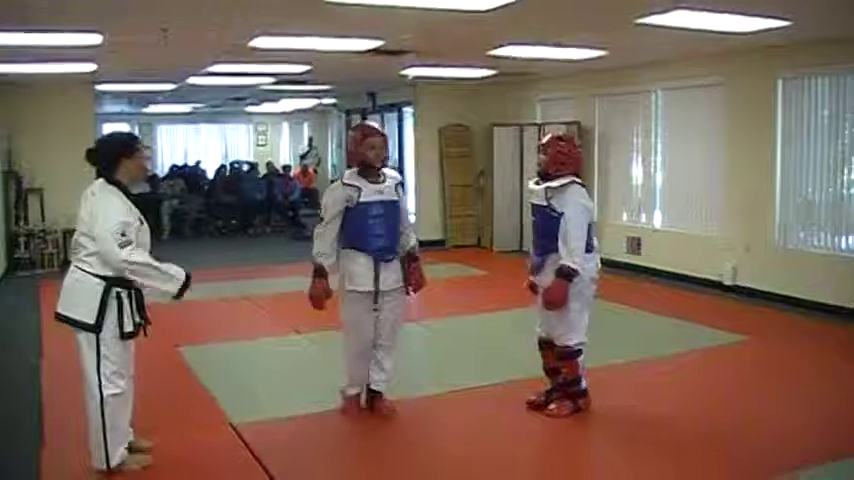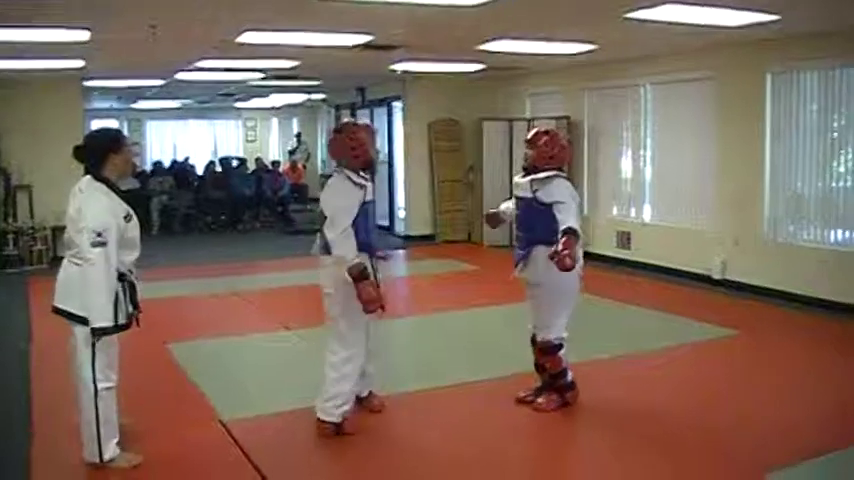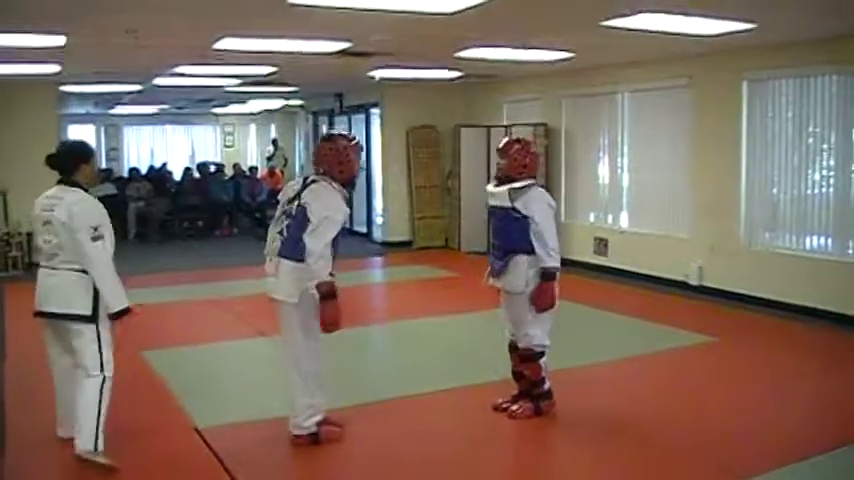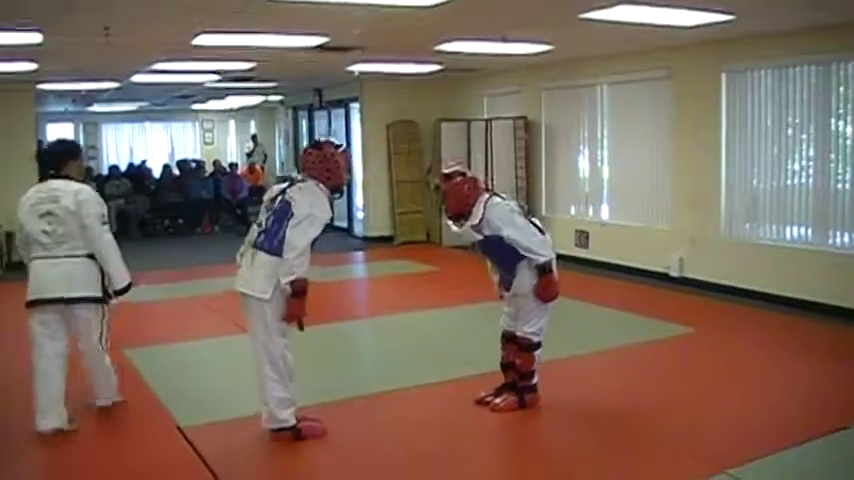
dt=0.4s
person 1, frame 1
left shoulder: (103, 193)
right shoulder: (109, 205)
right elbow: (127, 258)
right wrist: (176, 278)
left hip: (101, 295)
right hip: (100, 301)
left knee: (120, 372)
right knee: (107, 378)
left ankle: (121, 436)
right ankle: (111, 456)
person 1, frame 2
left shoulder: (91, 188)
right shoulder: (99, 202)
right elbow: (99, 262)
right wrist: (102, 317)
left hip: (86, 288)
right hip: (93, 293)
left knee: (96, 367)
right knee: (97, 371)
left ankle: (101, 426)
right ankle: (102, 451)
person 1, frame 3
left shoulder: (44, 201)
right shoulder: (84, 204)
right elbow: (97, 258)
right wrist: (117, 303)
left hip: (50, 291)
right hip: (80, 294)
left knee: (64, 365)
right knee: (96, 367)
left ankle: (70, 427)
right ankle: (89, 444)
person 1, frame 4
left shoulder: (28, 198)
right shoulder: (83, 195)
left elbow: (23, 245)
right elbow: (102, 241)
right wrist: (119, 280)
left hip: (43, 280)
right hip: (80, 278)
left knee: (48, 351)
right knee: (93, 344)
left ankle: (49, 420)
right ankle: (105, 396)
person 2, frame 1
left shoulder: (394, 182)
right shoulder: (343, 189)
left elbow: (404, 227)
right elbow: (325, 234)
left wrist: (413, 262)
right wrist: (319, 277)
left hip: (391, 270)
right hip: (359, 271)
left knee: (387, 336)
right knee: (358, 337)
left ankle: (377, 390)
right ankle: (353, 390)
person 2, frame 2
left shoulder: (357, 181)
right shoulder: (343, 187)
right elbow: (341, 239)
right wrist: (361, 280)
left hip: (359, 269)
right hip: (348, 275)
left knee: (360, 338)
right knee: (347, 344)
left ankle: (361, 390)
right ankle: (330, 415)
person 2, frame 3
left shoulder: (301, 186)
right shoulder: (331, 198)
left elbow: (276, 230)
right elbow: (318, 251)
left wrist: (274, 265)
right wrist: (329, 299)
left hip: (287, 274)
right hip: (301, 281)
left knee: (307, 350)
right knee: (305, 353)
left ankle: (310, 413)
right ankle: (305, 427)
person 2, frame 4
left shoulder: (290, 189)
right shoulder: (317, 200)
right elbow: (296, 248)
right wrist: (298, 294)
left hip: (256, 271)
right hip: (269, 277)
left knee: (272, 349)
right knee: (274, 350)
left ankle: (282, 415)
right ankle: (283, 422)
person 3, frame 1
left shoulder: (573, 195)
right shoulder: (544, 190)
left elbow: (573, 244)
left wrist: (562, 281)
right wrist: (534, 273)
left hip: (569, 277)
right hip: (547, 273)
left knee: (567, 337)
right knee: (546, 335)
left ankle: (577, 394)
right ankle: (557, 388)
person 3, frame 2
left shoulder: (558, 187)
right shoulder: (530, 184)
left elbow: (568, 217)
right elbow: (519, 210)
left wrist: (570, 239)
right wrist: (500, 213)
left hip: (556, 269)
right hip: (535, 267)
left knee: (550, 331)
right knee: (539, 330)
left ankle: (565, 388)
right ankle: (549, 384)
person 3, frame 3
left shoulder: (534, 197)
right shoulder: (501, 193)
left elbow: (548, 243)
left wrist: (548, 282)
right wrist: (495, 271)
left hip: (529, 277)
right hip: (510, 277)
left knee: (531, 338)
right knee: (516, 337)
left ankle: (542, 397)
right ankle: (525, 391)
person 3, frame 4
left shoulder: (495, 212)
right shoulder: (470, 217)
left elbow: (532, 241)
left wrist: (547, 275)
right wrist: (502, 280)
left hip: (531, 274)
right hip: (513, 276)
left knee: (527, 332)
right knee: (509, 330)
left ankle: (526, 391)
right ankle: (510, 384)
